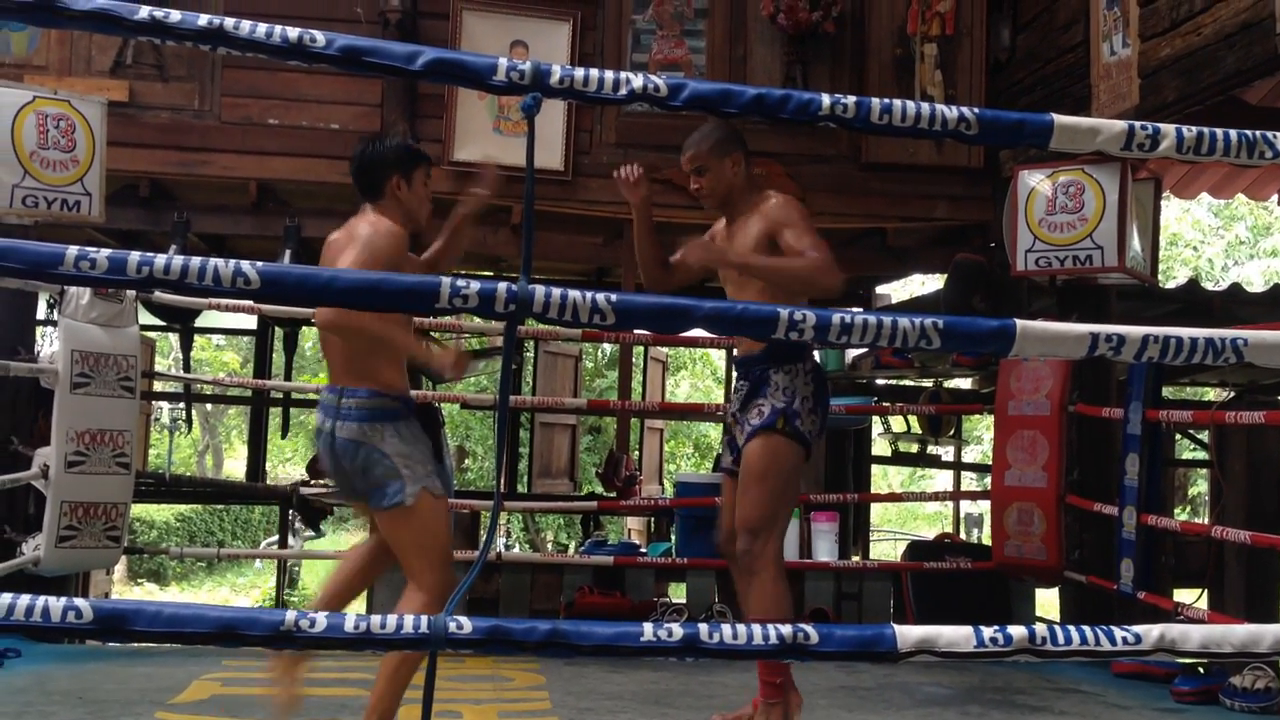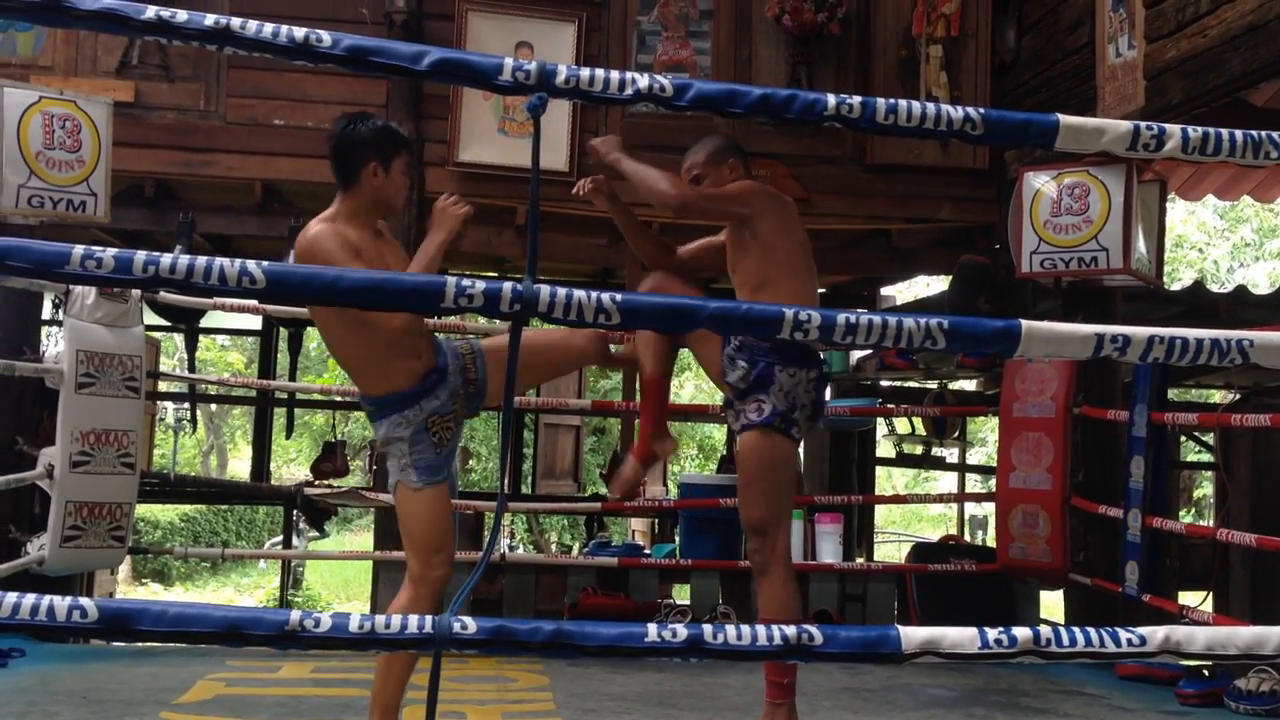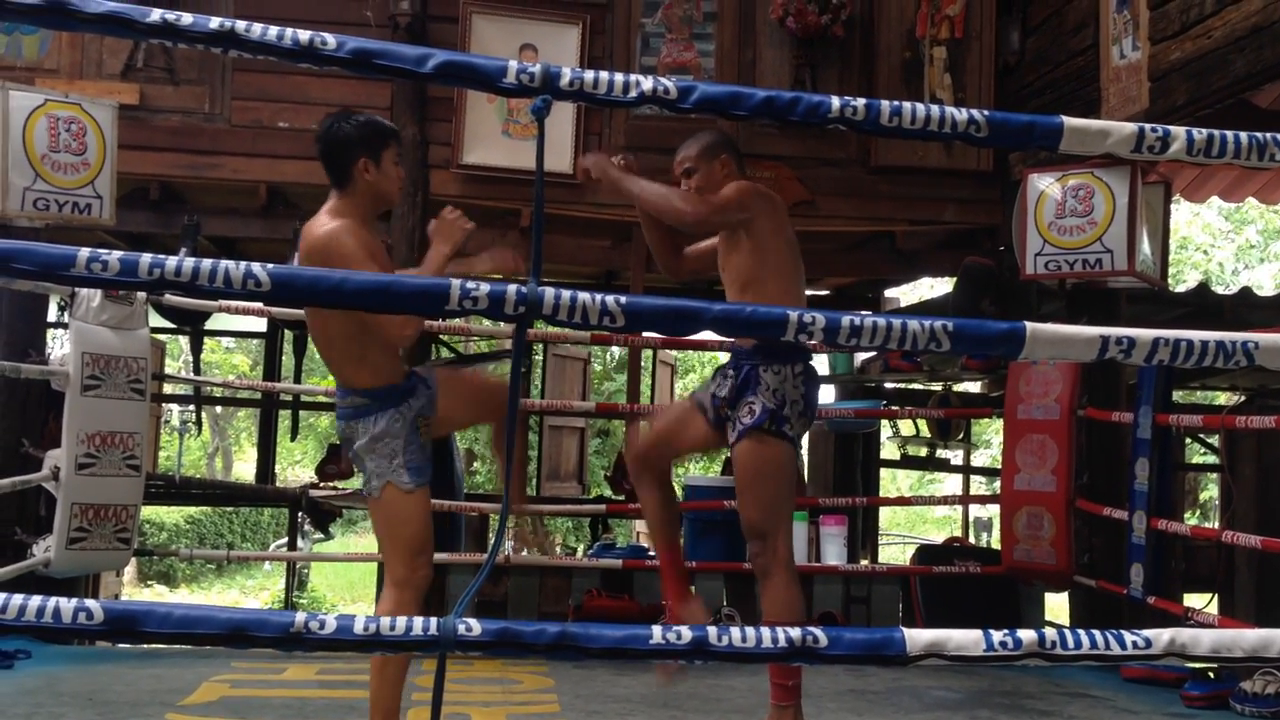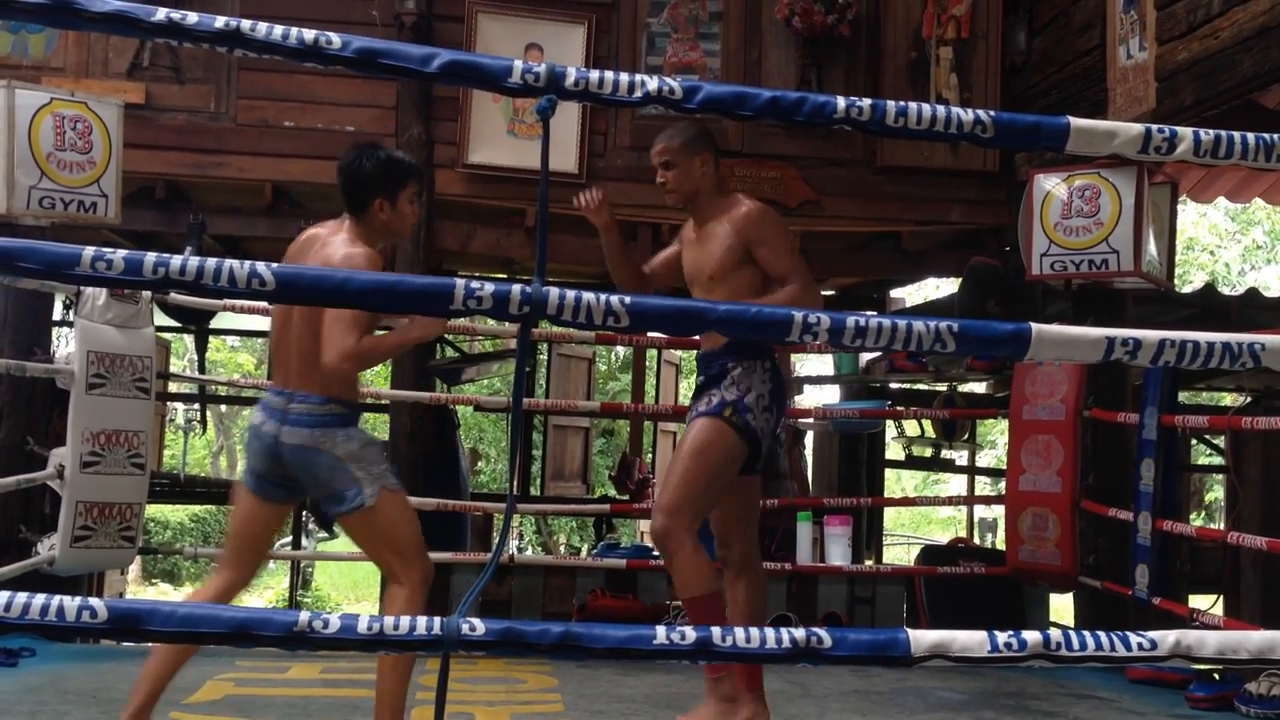
dt=0.3s
person 1, frame 1
left shoulder: (345, 237)
right shoulder: (385, 233)
left elbow: (423, 271)
right elbow: (337, 307)
left wrist: (468, 212)
right wrist: (423, 351)
left hip: (344, 416)
right hip: (377, 422)
left knee: (381, 546)
right knee: (434, 583)
left ankle: (295, 648)
person 1, frame 2
left shoulder: (372, 228)
right shoulder: (319, 241)
right elbow: (395, 316)
right wrist: (438, 239)
left hip: (451, 367)
right hip: (404, 414)
left knee: (587, 340)
right knee: (427, 574)
person 1, frame 3
left shoulder: (347, 222)
right shoulder: (331, 237)
right elbow: (402, 323)
left wrist: (467, 265)
right wrist: (444, 255)
left hip: (403, 391)
right hip: (375, 415)
left knee: (498, 394)
right knee: (409, 577)
left ankle: (521, 503)
person 1, frame 4
left shoulder: (312, 239)
right shoulder: (358, 260)
right elbow: (337, 360)
right wrist: (416, 331)
left hip: (272, 419)
right hip: (325, 432)
left knee: (227, 577)
right knee: (411, 573)
person 2, frame 1
left shoulder: (778, 209)
right shoulder: (722, 232)
left elbow: (829, 279)
right elbow: (658, 281)
left wrist: (742, 262)
right wrist: (641, 210)
left hip: (787, 382)
right hip: (749, 384)
left knee: (754, 547)
right knee: (738, 543)
person 2, frame 2
left shoulder: (757, 199)
right shoulder: (736, 231)
left elbow: (677, 200)
right elbow: (665, 260)
left wrist: (620, 158)
right wrist: (613, 205)
left hip: (782, 374)
right hip: (751, 364)
left knee: (765, 547)
right knee: (656, 290)
right ankle: (646, 447)
person 2, frame 3
left shoulder: (751, 201)
right shoulder: (739, 225)
left elbow: (689, 214)
right elbow: (676, 260)
left wrist: (618, 179)
right wrist: (635, 190)
left hip: (772, 378)
right hip: (742, 376)
left knee: (768, 551)
right knee: (643, 450)
right ankle: (680, 601)
person 2, frame 4
left shoulder: (750, 216)
right shoulder: (692, 234)
left elbow: (807, 295)
right elbow: (636, 288)
left wrist: (724, 310)
right wrist: (608, 230)
left hip: (744, 379)
right hip: (716, 382)
left knee: (670, 524)
right knee: (735, 553)
